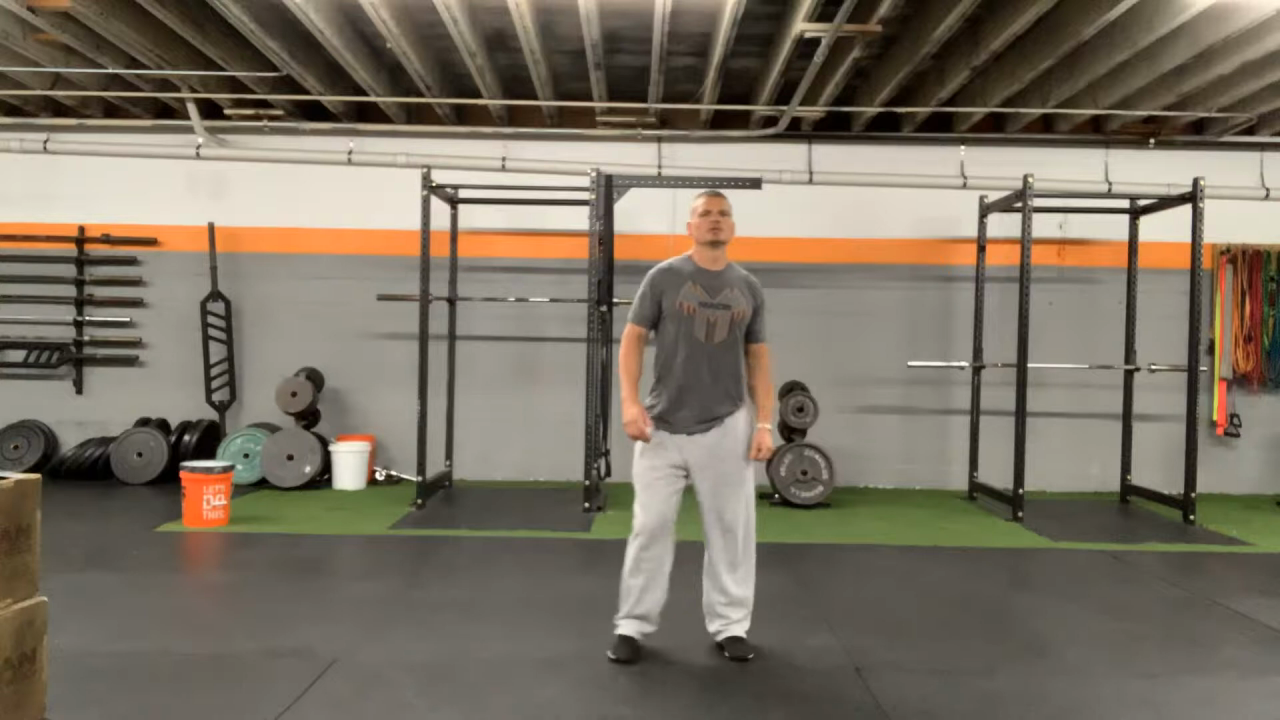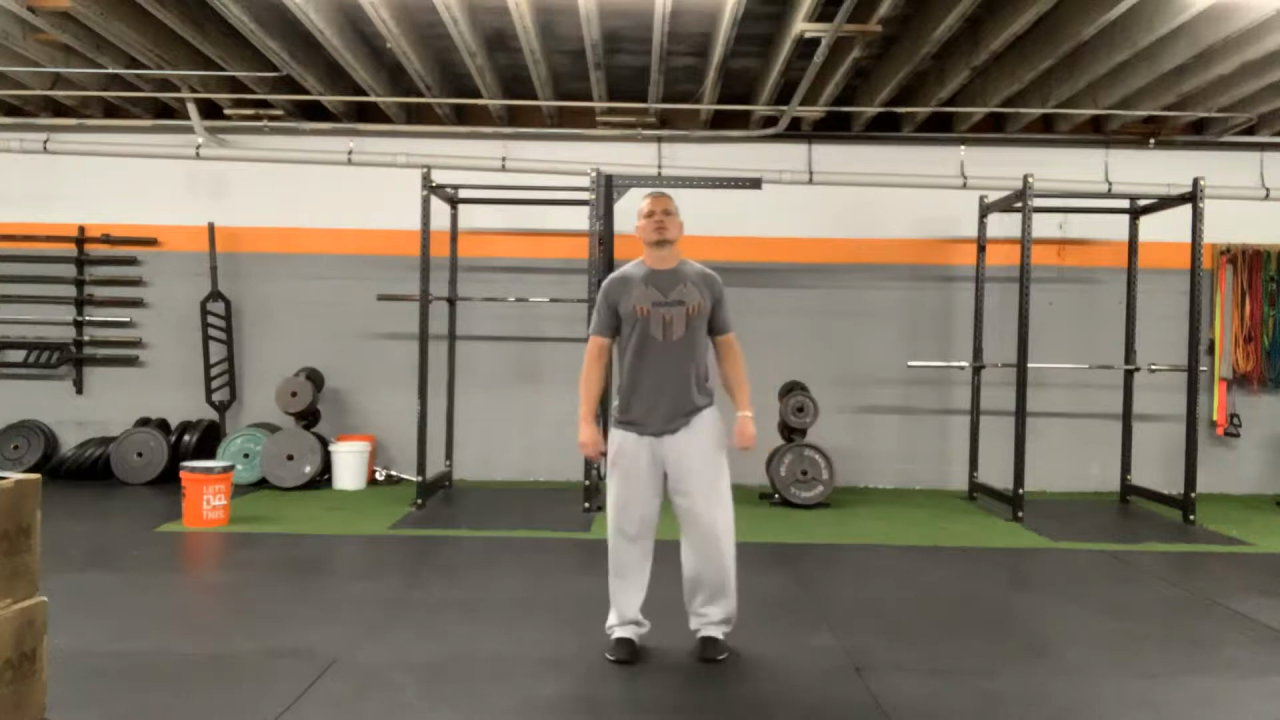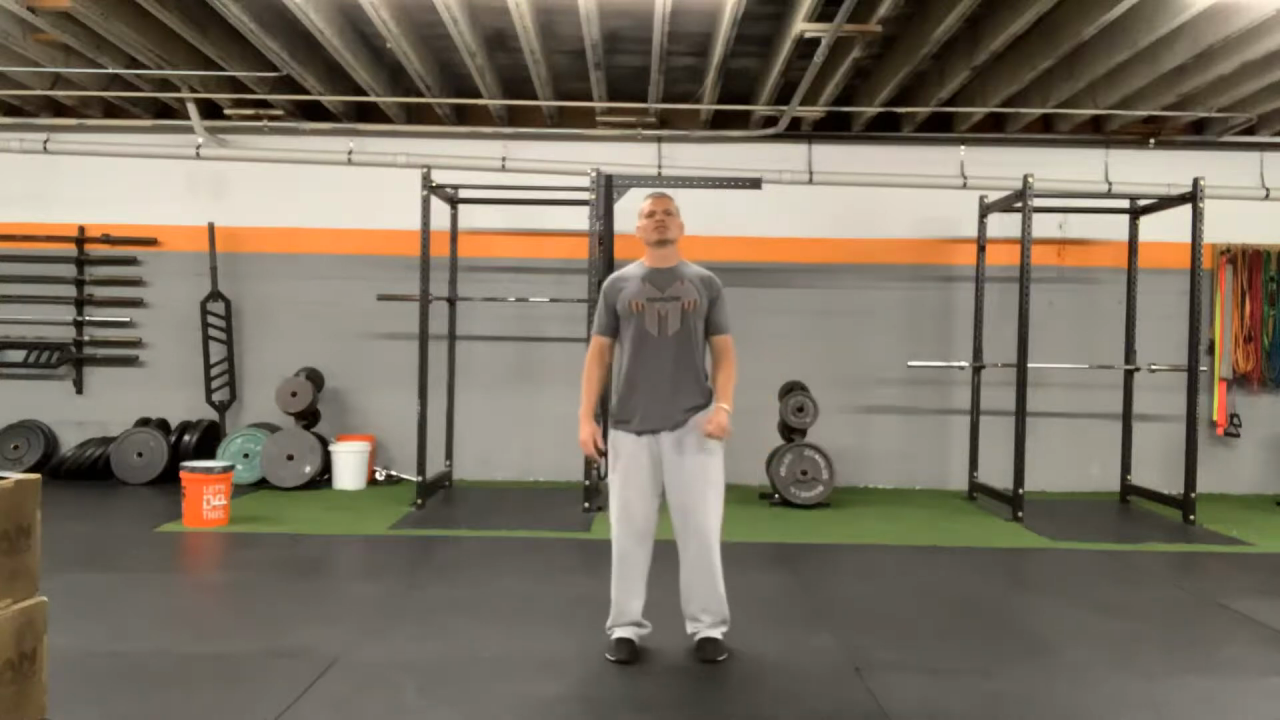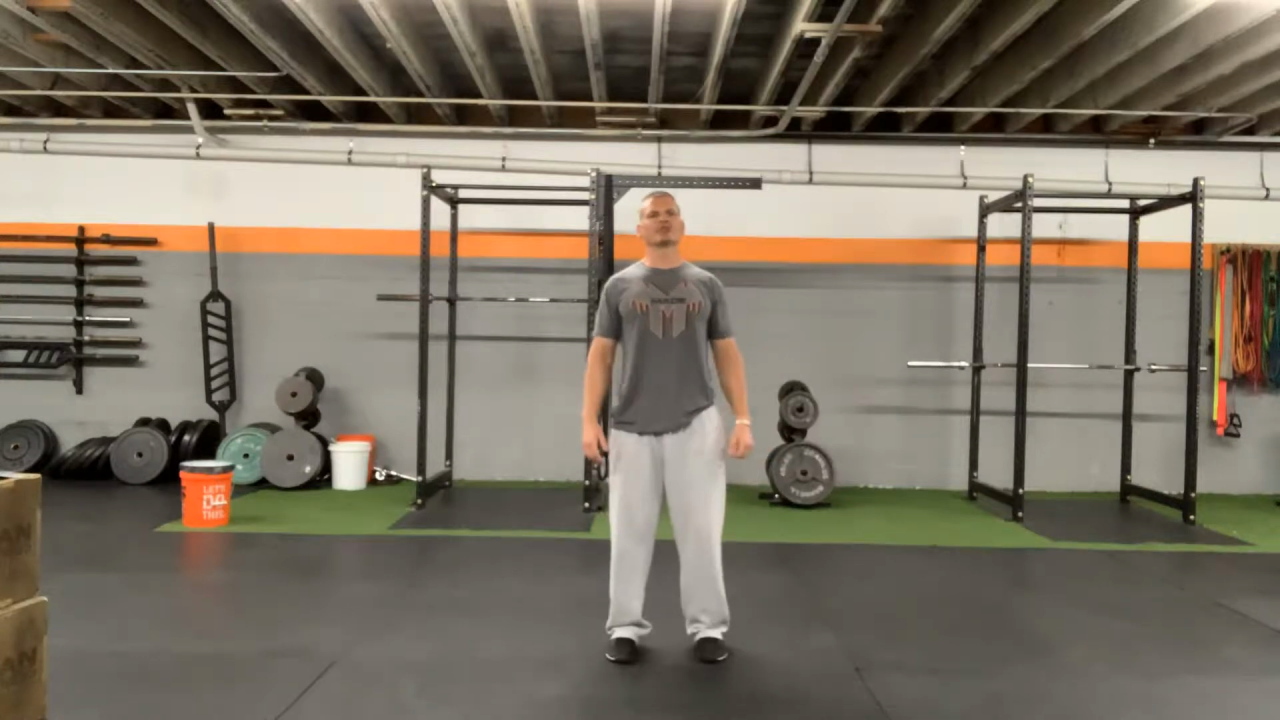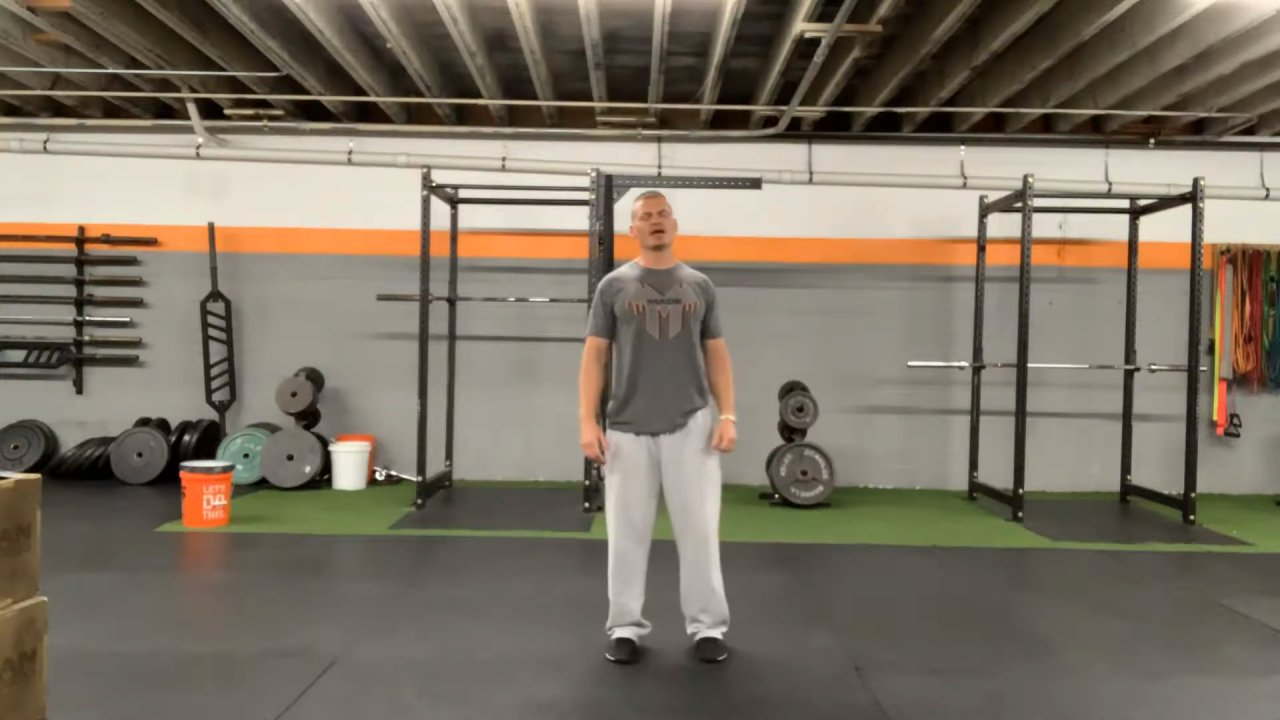
dt=0.4s
person 1, frame 1
left shoulder: (749, 287)
right shoulder: (663, 278)
left elbow: (758, 359)
right elbow: (632, 341)
left wrist: (764, 423)
right wrist: (630, 402)
left hip: (725, 426)
right hip: (663, 426)
left knee: (731, 529)
right knee: (652, 525)
left ankle: (729, 625)
right ankle: (632, 624)
person 1, frame 2
left shoulder: (706, 282)
right shoulder: (618, 284)
left elbow: (727, 348)
right elbow: (597, 353)
left wrist: (744, 411)
right wrist: (586, 420)
left hip: (695, 423)
right hip: (632, 428)
left knee: (711, 527)
right knee: (629, 530)
left ankle: (711, 623)
right ankle: (625, 625)
person 1, frame 3
left shoulder: (705, 283)
right shoulder: (618, 284)
left elbow: (724, 352)
right elbow: (599, 353)
left wrist: (722, 406)
right wrist: (587, 418)
left hip: (693, 425)
right hip: (630, 428)
left knee: (700, 531)
right knee: (630, 531)
left ankle: (708, 626)
right ankle: (625, 627)
person 1, frame 4
left shoulder: (707, 285)
right shoulder: (619, 285)
left elbow: (727, 355)
right elbow: (600, 355)
left wrist: (743, 419)
right wrist: (589, 421)
left hip: (696, 425)
right hip: (632, 428)
left knee: (700, 532)
right knee: (630, 532)
left ankle: (708, 626)
right ankle: (625, 626)
person 1, frame 5
left shoulder: (700, 286)
right shoulder: (614, 285)
left elbow: (716, 354)
right elbow: (594, 355)
left wrist: (727, 415)
right wrist: (588, 421)
left hip: (692, 425)
right hip: (629, 429)
left knee: (699, 530)
right knee: (627, 531)
left ankle: (708, 625)
right ankle: (626, 626)
